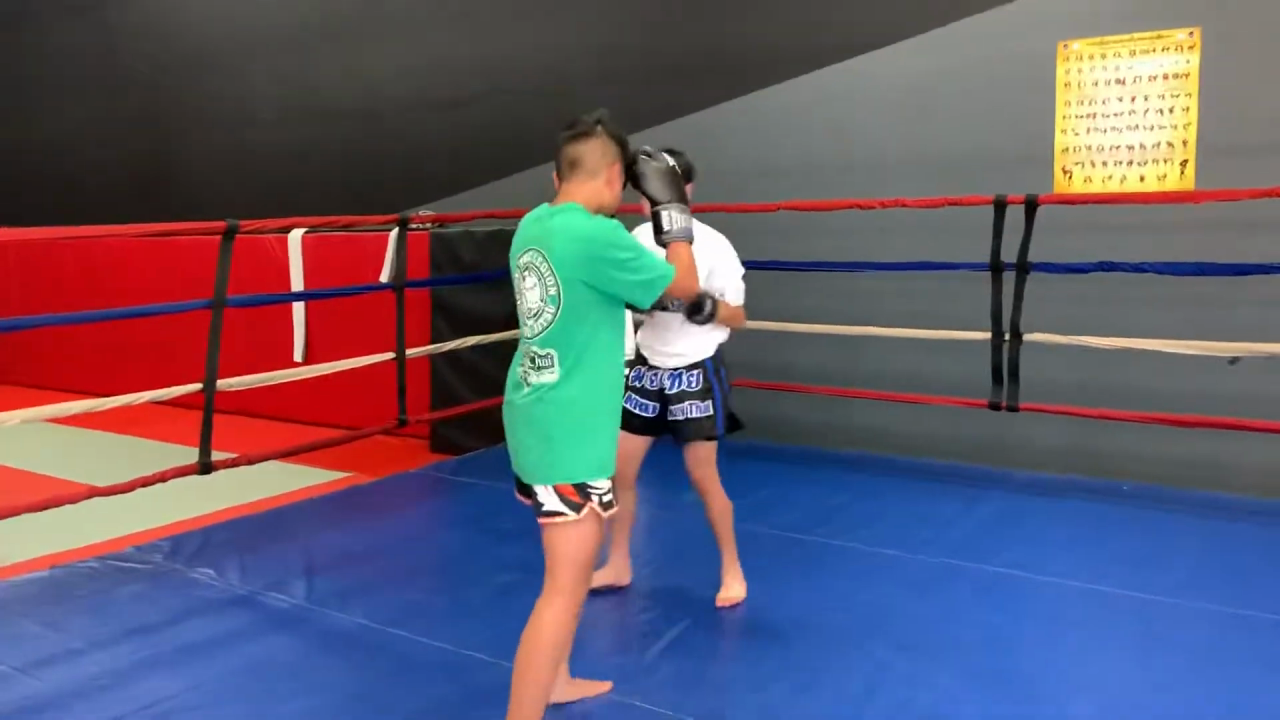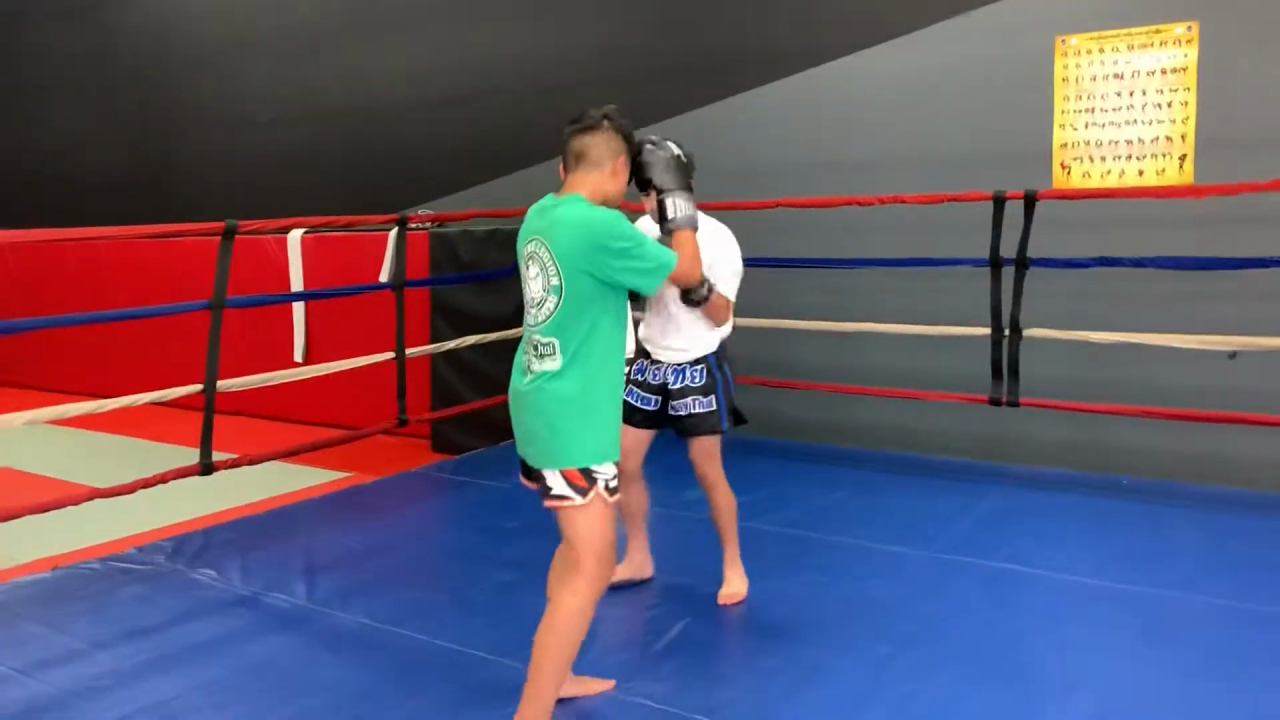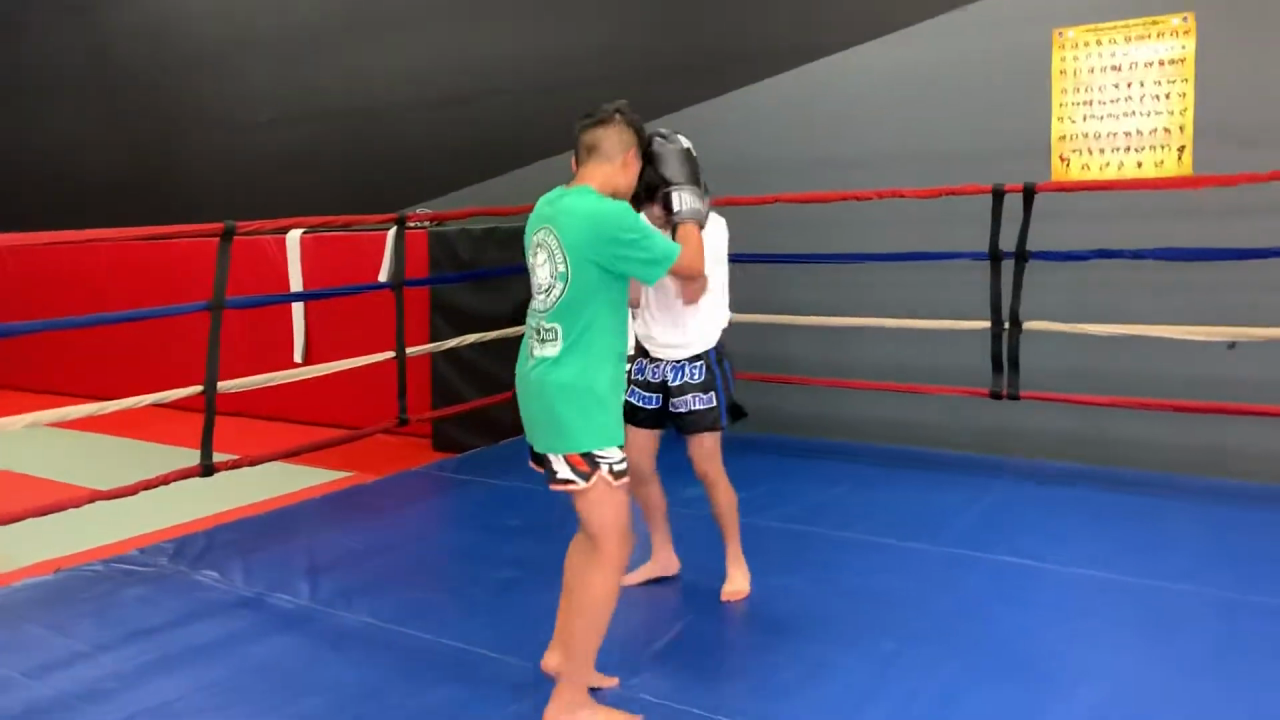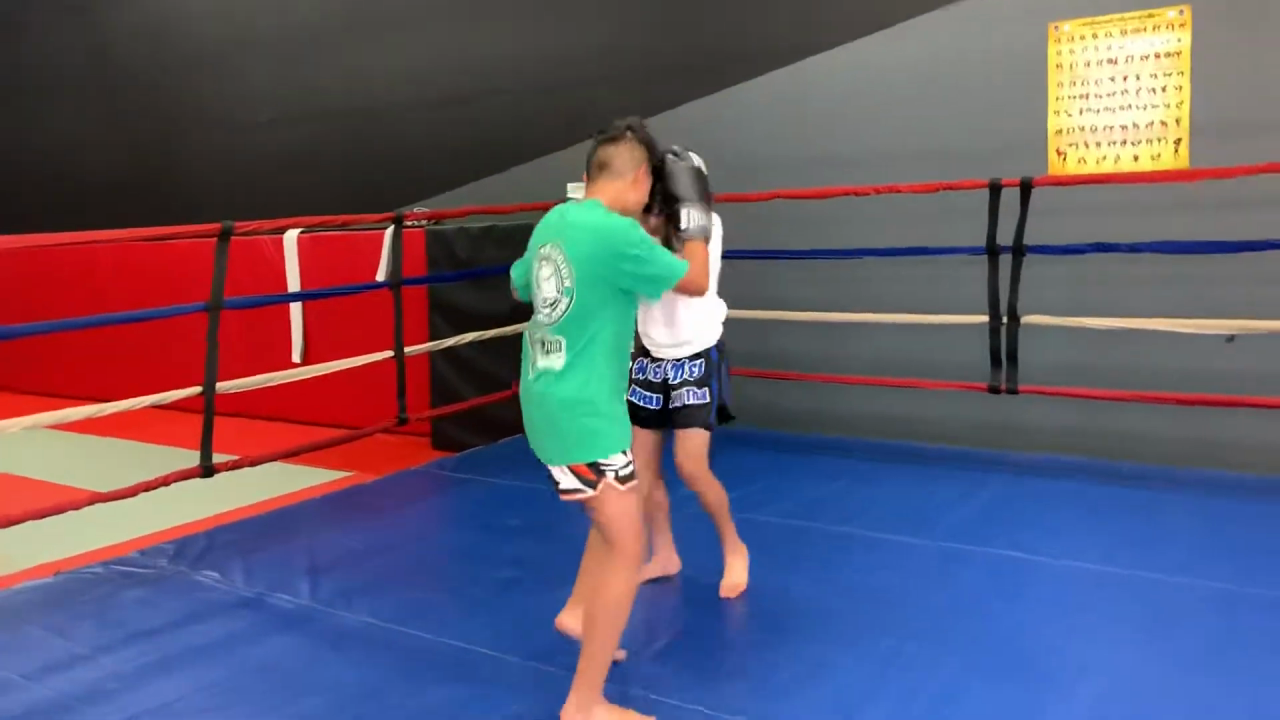
dt=0.1s
person 1, frame 1
left shoulder: (531, 226)
right shoulder: (597, 237)
right elbow: (683, 286)
right wrist: (672, 207)
left hip: (535, 418)
right hip: (567, 431)
left knee: (579, 554)
right knee: (563, 592)
person 1, frame 2
left shoulder: (540, 216)
right shoulder: (601, 226)
right elbow: (688, 274)
right wrist: (677, 197)
left hip: (544, 406)
right hip: (573, 416)
left knee: (582, 544)
right knee: (587, 574)
person 1, frame 3
left shoulder: (548, 207)
right shoulder: (609, 217)
right elbow: (690, 267)
right wrist: (685, 192)
left hip: (550, 391)
right hip: (577, 402)
left knee: (597, 530)
right knee: (609, 552)
left ankle: (562, 651)
person 1, frame 4
left shoulder: (557, 220)
right shoulder: (615, 235)
left elbow: (521, 288)
right elbow: (696, 282)
right wrist: (694, 207)
left hip: (552, 400)
right hip: (580, 412)
left knee: (613, 521)
right knee: (627, 549)
left ankle: (582, 614)
person 2, frame 1
left shoulder: (715, 247)
right shoulder: (639, 238)
left elbow: (737, 317)
left wrist: (704, 308)
left hip: (695, 373)
right hip: (648, 368)
left knee: (704, 479)
right knee: (620, 469)
left ankle: (732, 568)
right ankle: (618, 564)
person 2, frame 2
left shoulder: (718, 240)
right shoulder: (641, 232)
left elbow: (721, 317)
left hip: (698, 366)
right hip: (650, 363)
left knee: (708, 472)
right knee: (625, 462)
left ankle: (733, 565)
right ankle: (637, 557)
person 2, frame 3
left shoulder: (710, 227)
left elbow: (692, 292)
right elbow: (632, 300)
left hip: (696, 362)
right hip: (649, 360)
left knee: (708, 470)
right knee: (637, 465)
left ankle: (736, 561)
right ankle: (662, 556)
person 2, frame 4
left shoulder: (703, 224)
left wrist: (667, 231)
left hip: (694, 359)
right hip: (648, 358)
left knee: (691, 470)
right knee: (642, 467)
left ankle: (734, 548)
right ankle: (664, 555)
